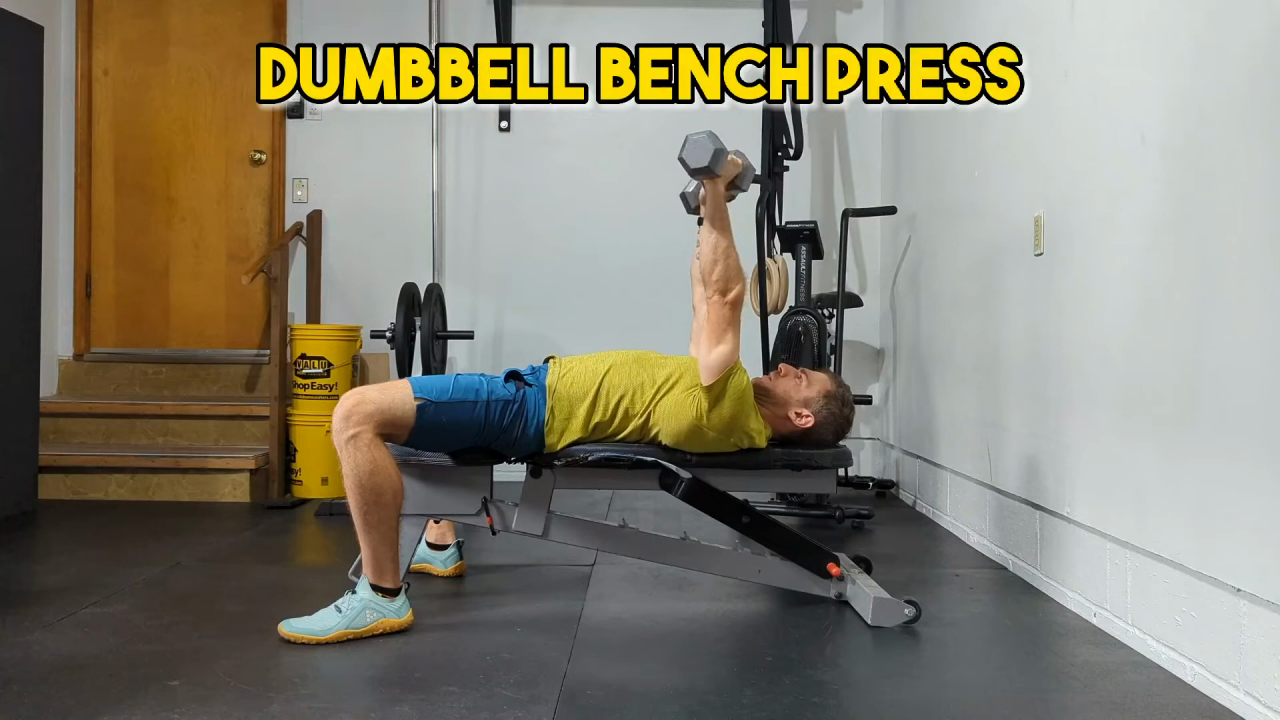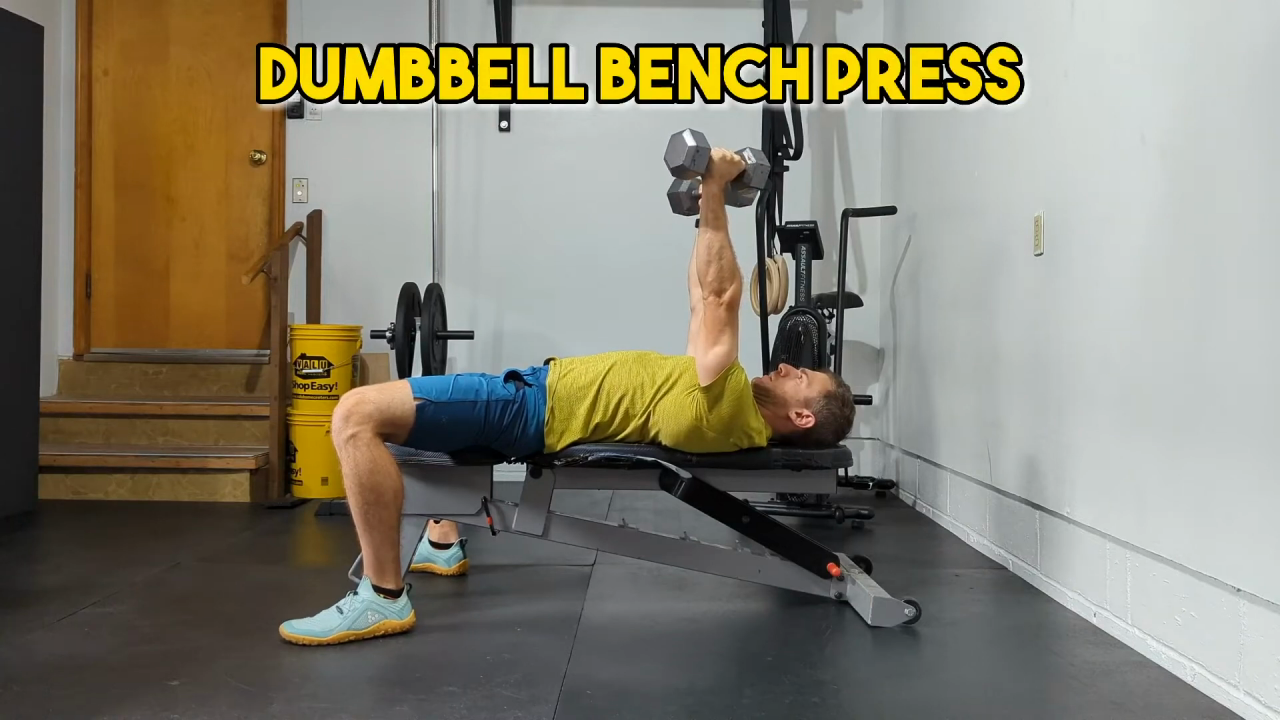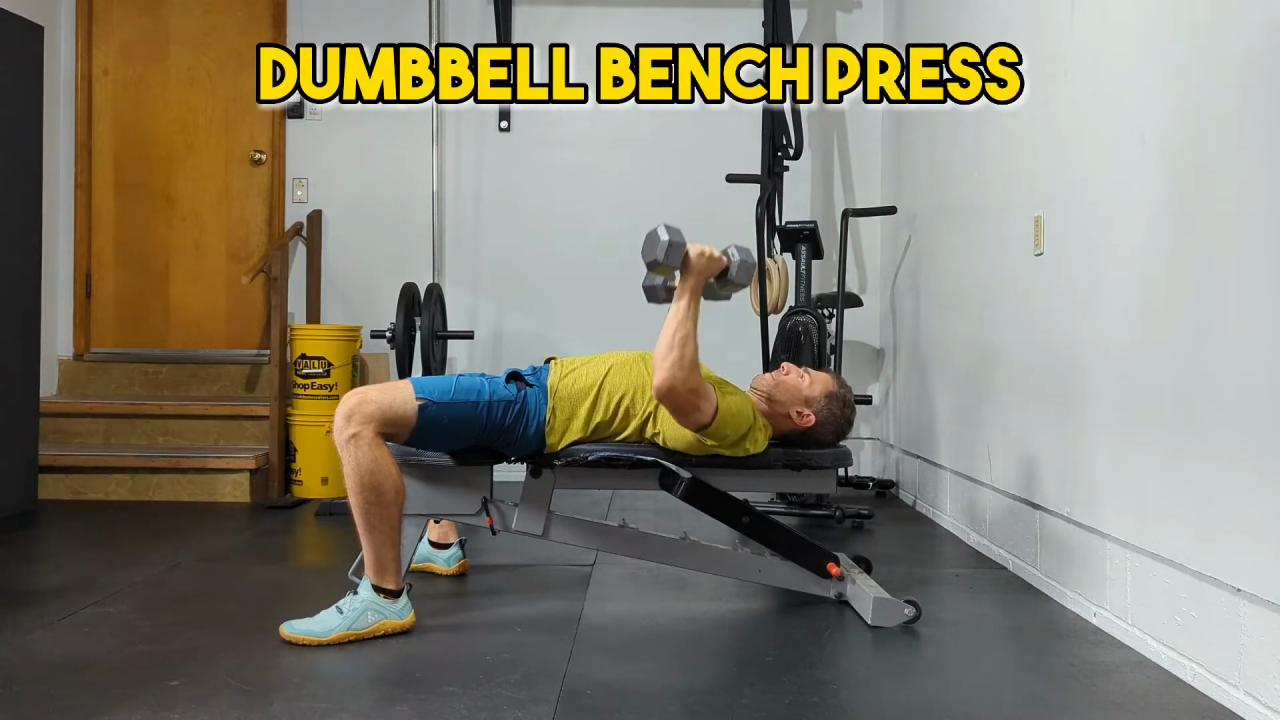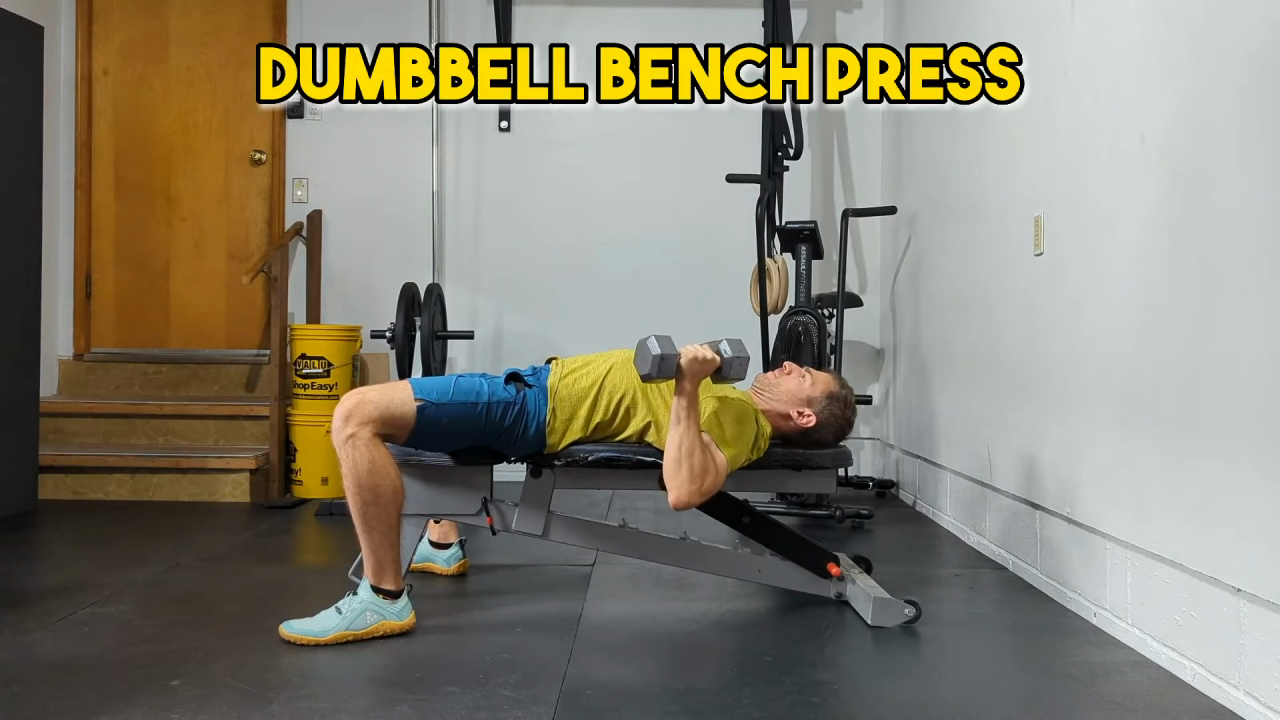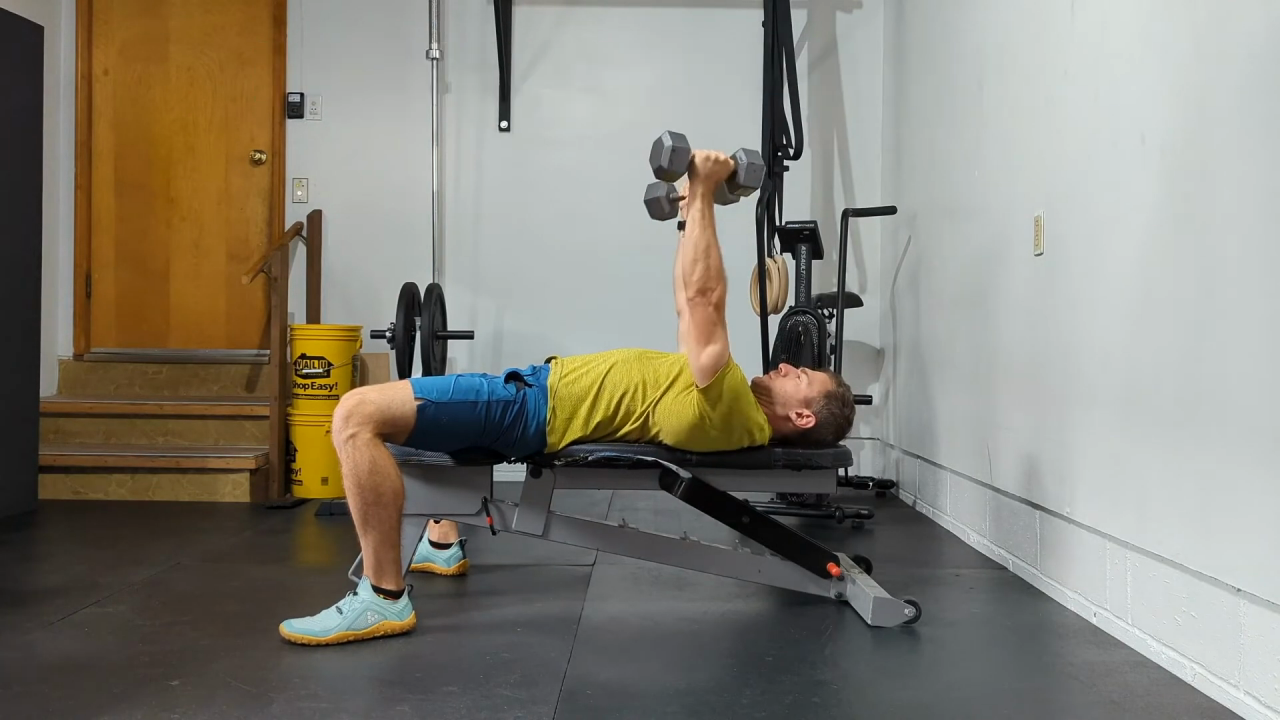
dt=1s
person 1, frame 1
left shoulder: (728, 414)
right shoulder: (734, 402)
left elbow: (725, 297)
right elbow: (707, 302)
left wrist: (716, 195)
right wrist: (708, 210)
left hip: (531, 408)
right hip: (543, 384)
left knee: (357, 414)
right knee: (408, 400)
left ankle: (381, 596)
right ankle: (439, 544)
person 1, frame 2
left shoulder: (729, 416)
right shoulder: (734, 407)
left elbow: (722, 297)
right elbow: (704, 303)
left wrist: (713, 193)
right wrist: (708, 207)
left hip: (531, 410)
left knee: (357, 414)
right knee: (408, 400)
left ankle: (383, 597)
right ankle: (442, 544)
person 1, frame 3
left shoulder: (738, 423)
right shoulder: (738, 405)
left elbow: (667, 385)
right elbow: (676, 377)
left wrist: (691, 288)
right wrist: (688, 289)
left hip: (534, 407)
right hip: (544, 386)
left knee: (359, 415)
right knee: (420, 397)
left ankle: (384, 597)
right ankle: (441, 545)
person 1, frame 4
left shoulder: (739, 425)
right shoulder: (737, 406)
left elbow: (683, 492)
left wrist: (685, 391)
right wrist: (690, 380)
left hip: (535, 406)
left knee: (357, 413)
right knee: (419, 402)
left ankle: (383, 598)
right ankle: (441, 545)
person 1, frame 5
left shoulder: (728, 415)
right shoulder: (738, 405)
left elbow: (704, 297)
right elbow: (697, 303)
left wrist: (703, 195)
right wrist: (693, 212)
left hip: (533, 408)
right hip: (543, 385)
left knee: (357, 415)
right knee: (418, 401)
left ankle: (383, 598)
right ankle: (442, 544)
